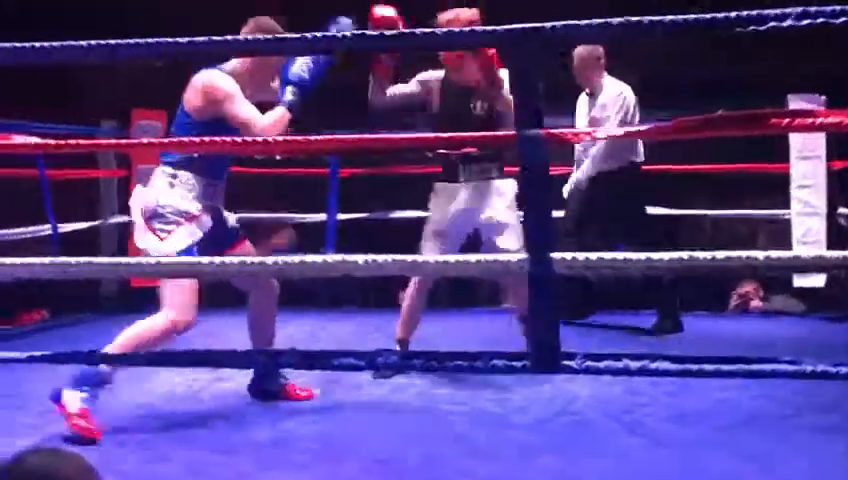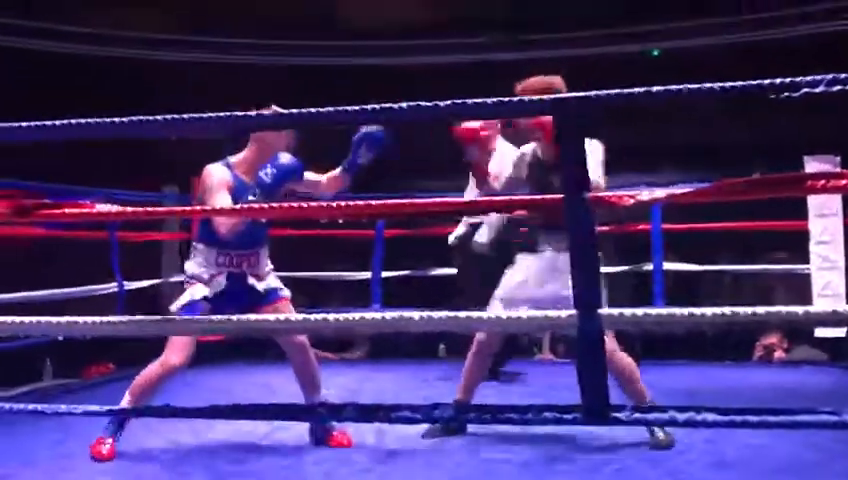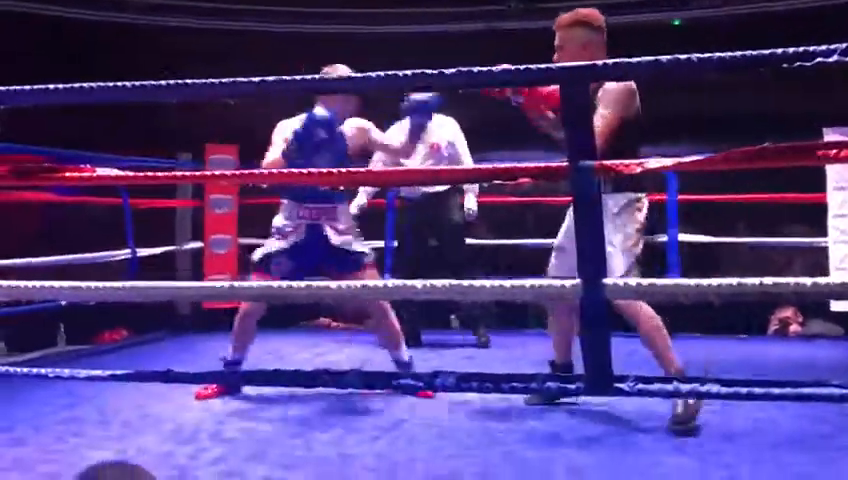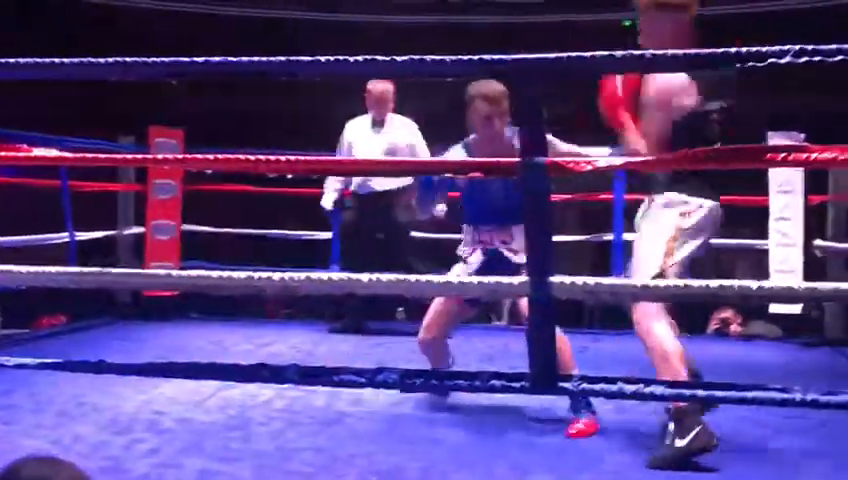
dt=1s
person 1, frame 1
left shoulder: (500, 78)
right shoulder: (432, 82)
left elbow: (516, 123)
right elbow: (379, 99)
left wrist: (491, 79)
right wrist: (383, 49)
left hip: (494, 187)
right hip: (451, 190)
right knee: (425, 272)
right ankle: (399, 349)
person 1, frame 2
left shoulder: (587, 147)
right shoulder: (527, 156)
left elbow: (595, 194)
left hip: (575, 261)
right hip: (533, 261)
left knee: (603, 347)
right knee: (486, 338)
right ankle: (458, 414)
person 1, frame 3
left shoulder: (618, 86)
left elbow: (594, 142)
right elbow: (566, 134)
left wrist: (558, 104)
right wrist: (529, 99)
left hip: (618, 202)
left knee: (621, 297)
left ankle: (682, 384)
right ankle: (562, 374)
person 1, frame 4
left shoulder: (664, 82)
right shoulder: (707, 72)
left elbow: (644, 158)
left wrist: (623, 117)
left hip: (676, 203)
right hip: (695, 203)
left knee: (646, 311)
right knee: (655, 304)
left ankle: (688, 424)
person 2, frame 1
left shoulder: (237, 86)
right shoulder: (214, 83)
right elbow: (266, 133)
right wrist: (295, 91)
left hip: (205, 206)
right hip: (175, 205)
left knee: (265, 289)
right knee: (179, 316)
left ankle: (267, 378)
right ankle: (79, 388)
person 2, frame 2
left shoulder: (278, 173)
right shoulder: (216, 174)
left elbow: (326, 188)
right elbow: (226, 227)
left wrist: (356, 159)
right wrist: (262, 191)
left hip: (256, 274)
right hip: (211, 276)
left knee: (299, 344)
right knee: (173, 361)
left ankle: (320, 422)
right ankle: (115, 424)
person 2, frame 3
left shoulder: (355, 128)
right shoulder: (289, 128)
left elbow: (401, 150)
right elbow: (269, 170)
left wrist: (418, 125)
right wrist: (296, 146)
left hip: (335, 228)
right hip: (293, 229)
left knee: (377, 305)
right knee: (252, 306)
left ankle: (407, 373)
right ankle: (230, 377)
person 2, frame 4
right shoulder: (458, 156)
left elbow: (581, 157)
left hip: (520, 250)
right hip: (477, 251)
right knee: (430, 335)
left ankle: (582, 404)
person 3, frame 1
left shoulder: (619, 94)
right shoulder: (583, 99)
left elbow: (610, 139)
left wrist: (584, 173)
right wrist: (574, 178)
left hip: (620, 178)
right hip: (593, 180)
left knee: (638, 244)
right knee: (574, 237)
left ankle: (668, 313)
right ankle: (574, 305)
person 3, frame 2
left shoulder: (508, 155)
right shoulder: (479, 158)
left wrist: (487, 231)
right wrist: (461, 229)
left hip: (495, 233)
right hip: (476, 231)
left knee: (485, 296)
right knee: (472, 294)
left ankle: (492, 362)
person 3, frame 3
left shoulder: (447, 126)
right shoulder: (396, 131)
left elbow: (465, 163)
right elbow: (378, 165)
left wrist: (470, 195)
right wrist: (361, 197)
left hip: (444, 202)
right hip: (411, 204)
left knee: (454, 263)
right knee: (409, 266)
left ankle: (476, 324)
right ankle: (410, 329)
person 3, frame 4
left shoulder: (406, 127)
right shoulder: (353, 128)
right wrist: (331, 193)
left hip: (395, 197)
right hip: (361, 199)
left knee: (403, 259)
right knee: (355, 258)
right ankle: (354, 316)
